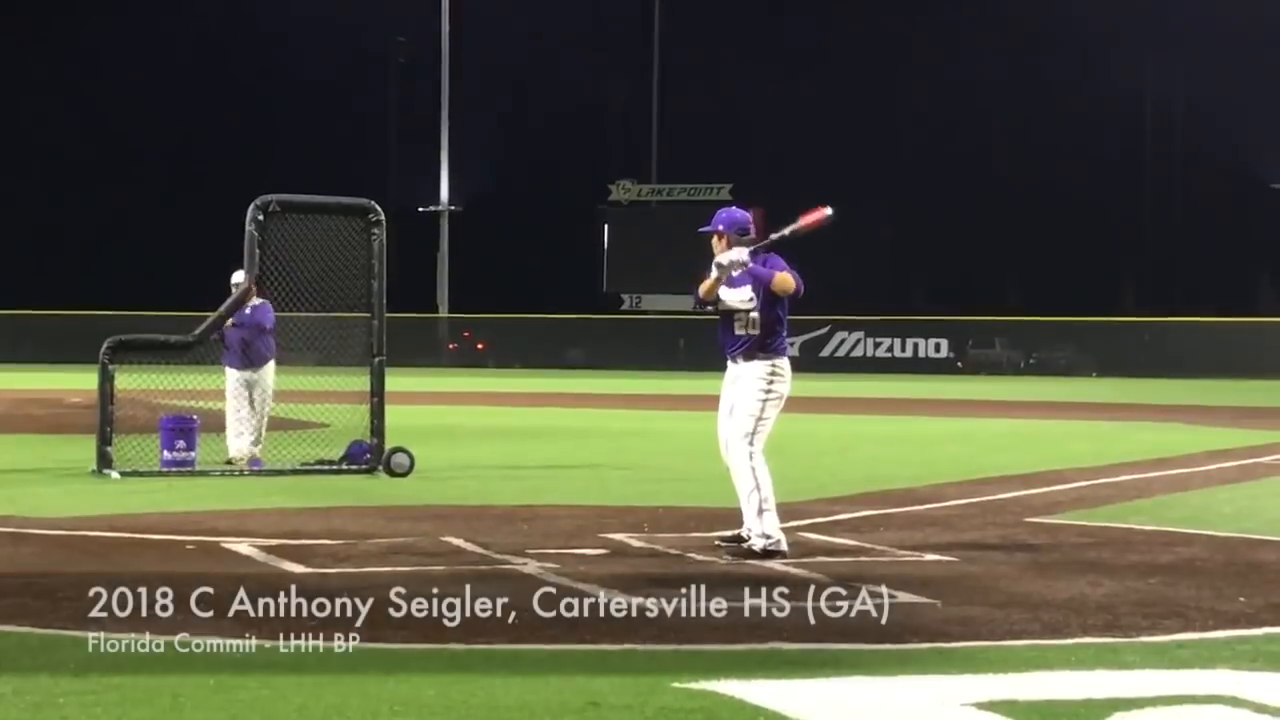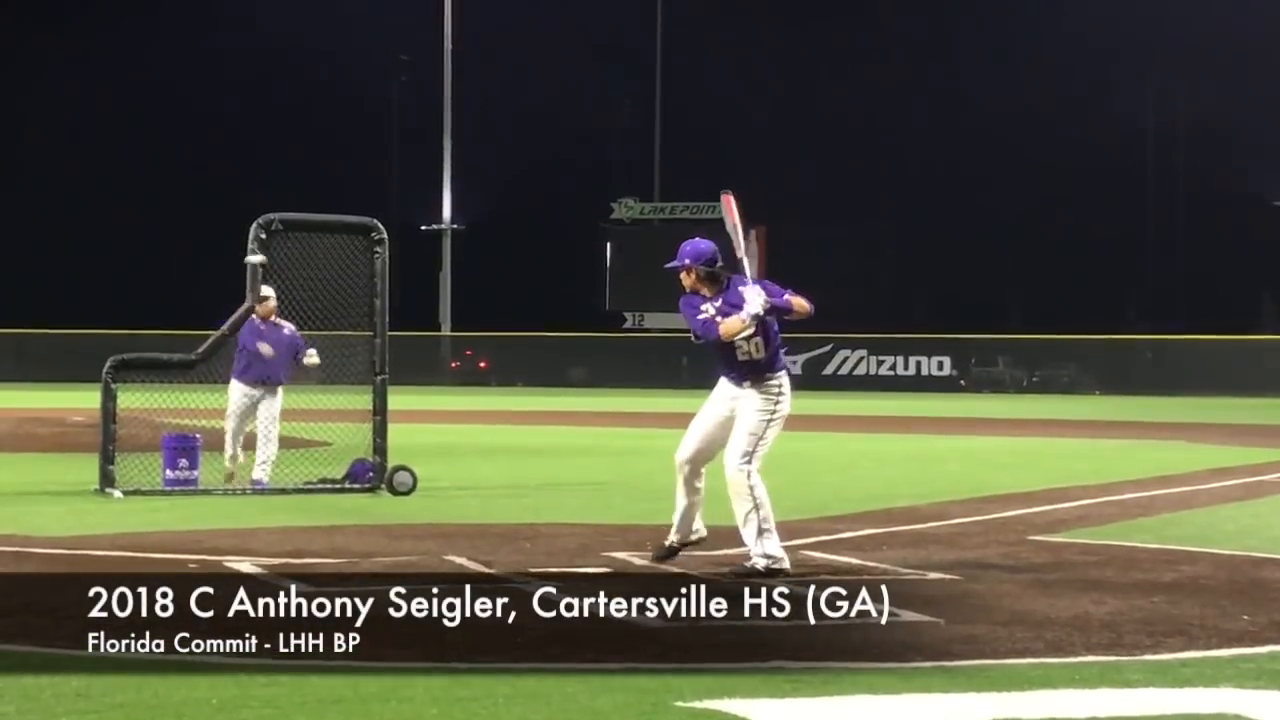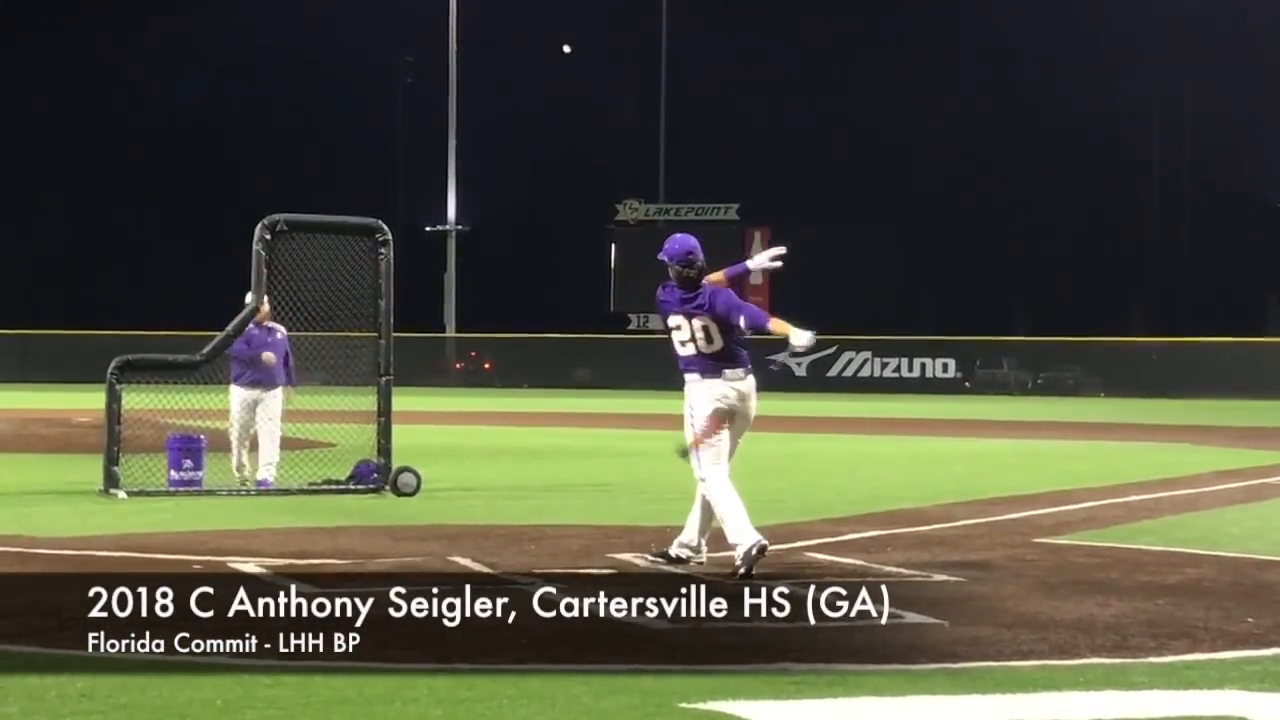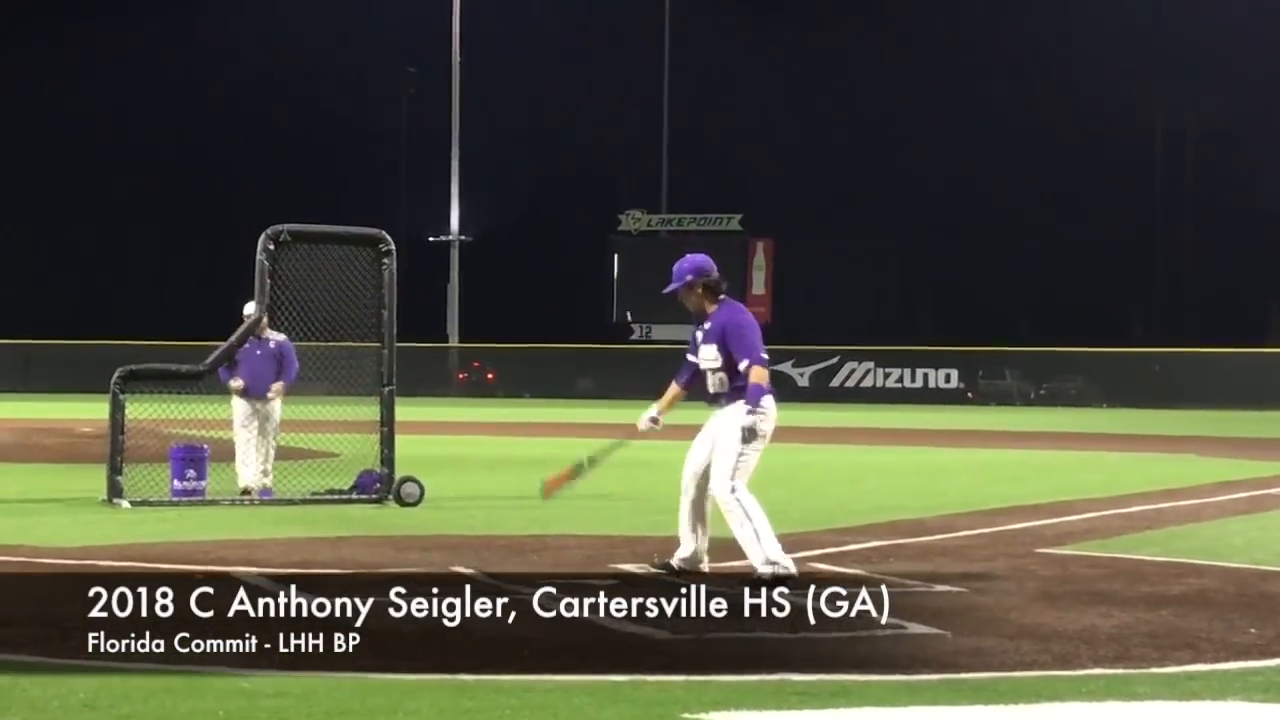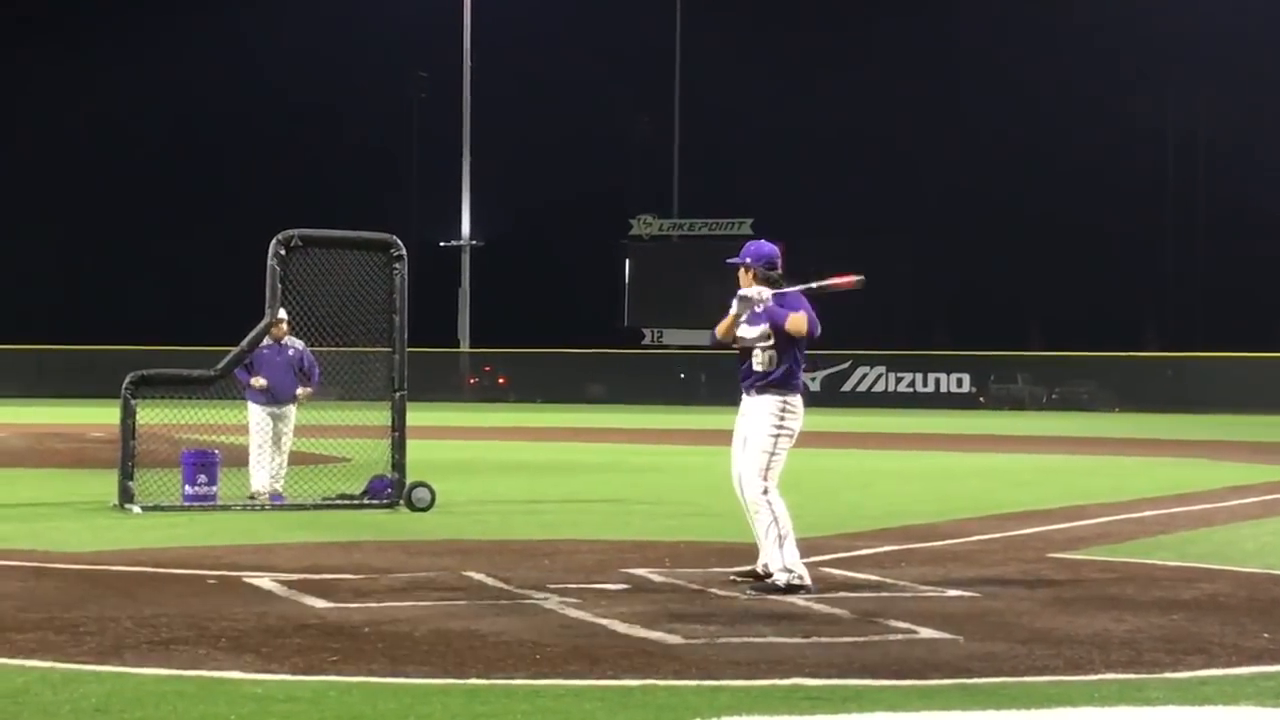
dt=1s
person 1, frame 1
left shoulder: (767, 262)
right shoulder: (722, 270)
left elbow: (793, 286)
right elbow: (704, 297)
left wrist: (749, 266)
right wrist: (719, 273)
left hip: (764, 370)
right hip: (736, 369)
left knee: (744, 448)
right knee: (731, 449)
left ankle: (769, 539)
right ankle: (753, 528)
person 1, frame 2
left shoulder: (748, 287)
right shoulder: (690, 303)
left elbow: (805, 308)
right elbow: (717, 332)
left wrist: (768, 303)
right wrist: (748, 315)
left hip: (766, 390)
right hip: (729, 388)
left knee: (739, 466)
right knee: (688, 457)
left ankle: (770, 557)
right ankle: (686, 532)
person 1, frame 3
left shoulder: (665, 297)
right shoulder: (718, 298)
right elbow: (753, 316)
left wrist: (748, 265)
right wrist: (793, 332)
left hip: (705, 390)
right hip: (742, 387)
left knee: (712, 474)
right knee: (714, 470)
left ankle: (747, 541)
right ankle: (689, 546)
person 1, frame 4
left shoulder: (732, 318)
right shoulder: (705, 322)
left elbow: (758, 366)
right elbow: (690, 373)
left wrist: (751, 411)
right wrist: (658, 409)
left hip: (747, 411)
right hip: (726, 411)
left knee: (727, 485)
right knee: (694, 476)
left ankle: (775, 564)
right ankle: (689, 558)
person 1, frame 5
left shoulder: (791, 301)
right shoulder: (746, 303)
left elbow: (809, 330)
right elbow: (719, 340)
left wrist: (767, 306)
right wrist: (738, 310)
left hip: (777, 406)
right hip: (750, 403)
left knee: (759, 486)
right knee: (743, 482)
left ankle: (792, 574)
right ankle: (771, 562)
person 2, frame 1
left shoulder: (263, 306)
left elbow: (262, 323)
right elbow: (218, 333)
left wrist: (231, 322)
left hip: (262, 368)
right hip: (235, 369)
left knee: (260, 411)
right knee: (236, 411)
left ankle: (253, 451)
right ankle: (238, 454)
person 2, frame 2
left shoulder: (288, 329)
right shoulder: (249, 323)
left elbow: (300, 352)
right elbow: (247, 340)
left wrist: (309, 357)
right wrist: (259, 347)
left hip: (272, 390)
right hip: (243, 387)
left knee: (268, 434)
right knee: (234, 428)
left ankle: (260, 476)
right ankle: (232, 465)
person 2, frame 3
left shoulder: (279, 331)
right shoulder: (242, 329)
left elbow: (287, 360)
right elbow: (235, 351)
left wrist: (289, 383)
right wrist: (260, 356)
left hip: (271, 391)
right hip: (243, 390)
left knee: (270, 434)
right knee: (239, 433)
left ankle: (265, 477)
right ankle: (243, 475)
person 2, frame 4
left shoulder: (280, 341)
left elbow: (292, 365)
right elbow: (223, 364)
left wrist: (283, 383)
right wrist: (230, 381)
left hip: (271, 400)
right hip: (243, 400)
left knee: (268, 442)
right knee: (245, 442)
left ankle: (264, 483)
right ankle: (248, 485)
person 2, frame 5
left shoulder: (298, 347)
right shoulder: (255, 345)
left elbow: (312, 368)
right elbow: (239, 366)
left wrist: (309, 387)
right wrist: (250, 381)
left hip: (287, 406)
right hip: (259, 405)
left knee: (281, 449)
right knee: (259, 447)
left ankle: (275, 489)
right ankle: (259, 490)
